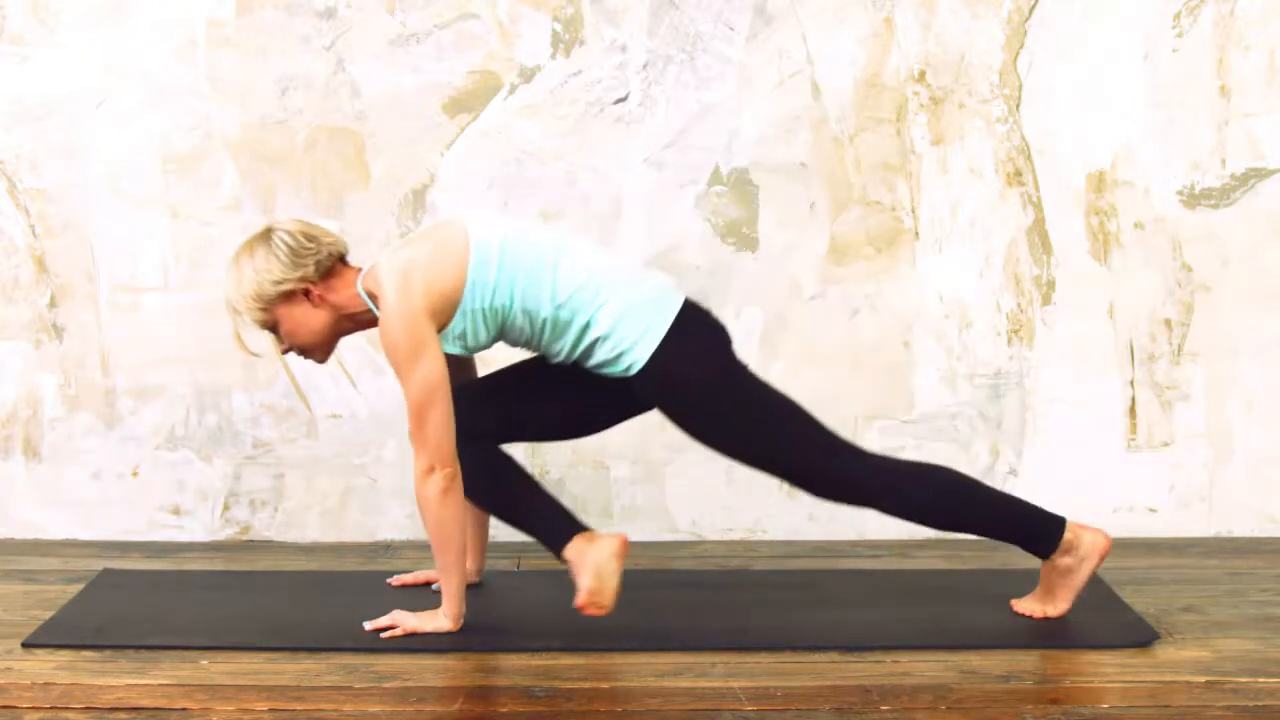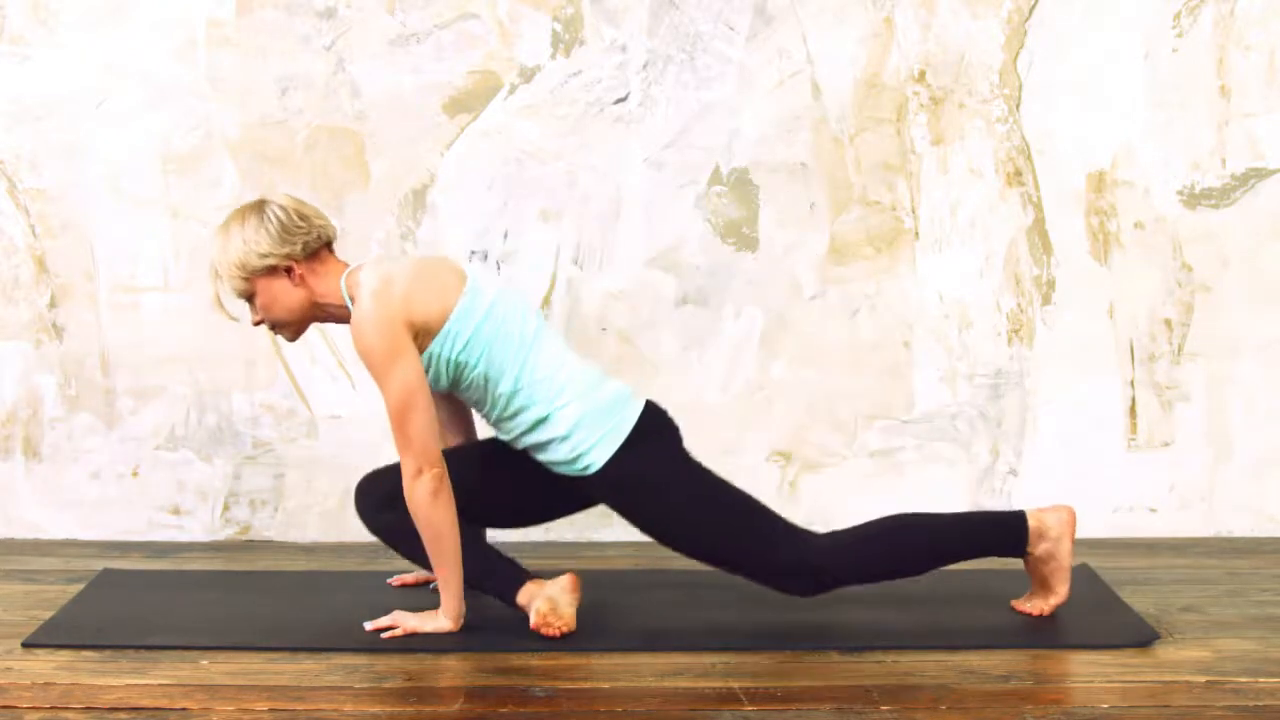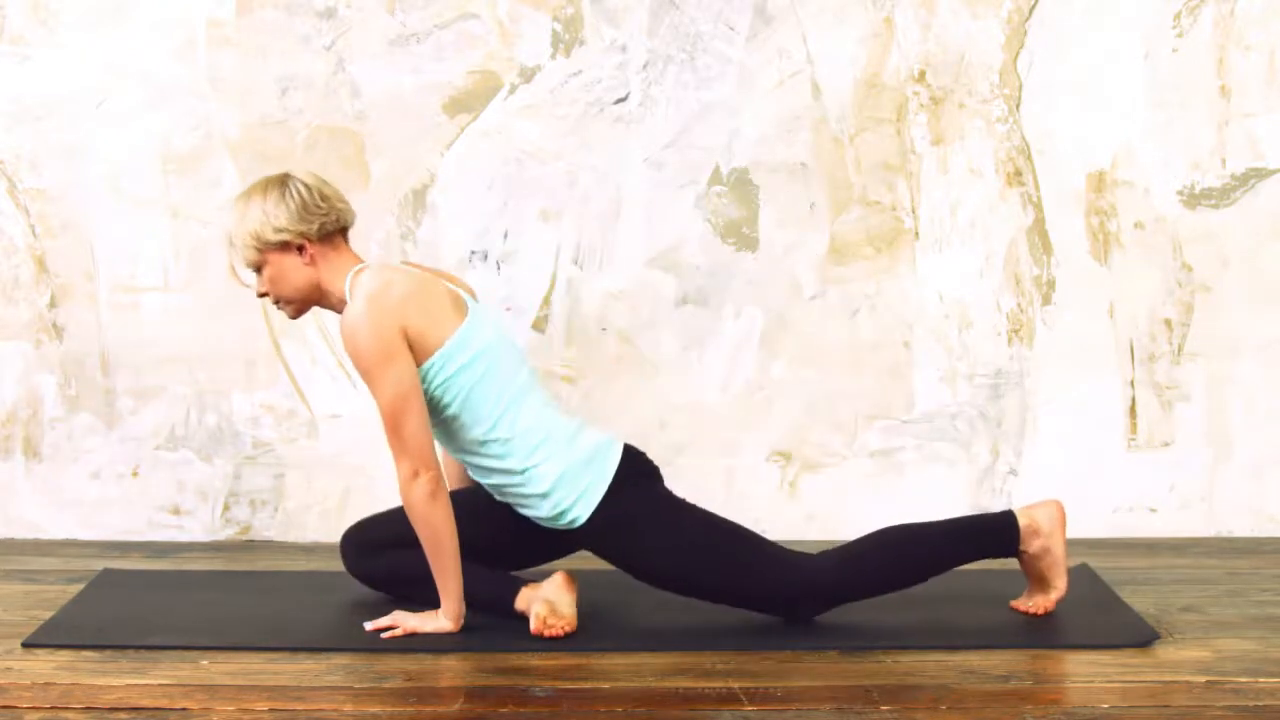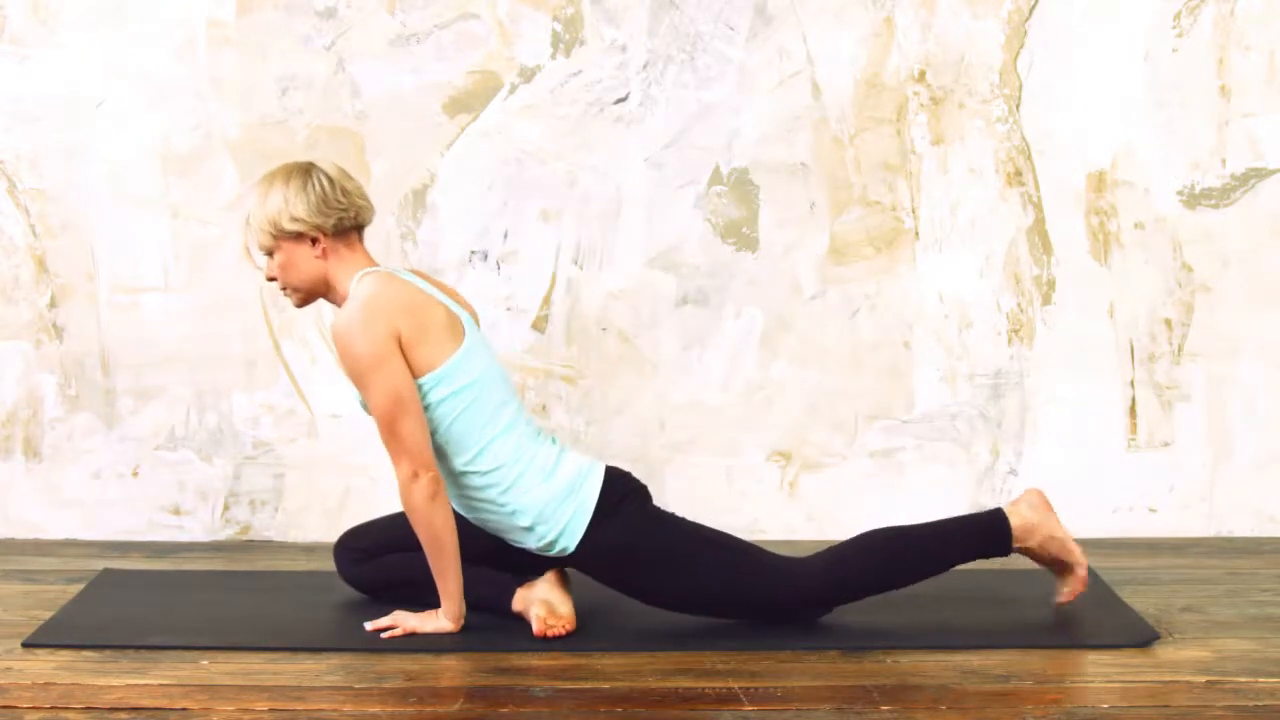
dt=0.4s
person 1, frame 1
left shoulder: (399, 302)
right shoulder: (408, 288)
left elbow: (437, 469)
right elbow: (454, 442)
left wrist: (448, 607)
right wrist: (464, 556)
left hip: (658, 346)
right hip: (622, 352)
left knee: (840, 472)
right knee: (455, 425)
left ankle: (1062, 539)
right ankle: (580, 549)
person 1, frame 2
left shoulder: (375, 309)
right shoulder: (390, 285)
left elbow: (426, 475)
right elbow: (453, 435)
left wrist: (450, 607)
right wrist: (456, 552)
left hip: (611, 451)
right hip: (572, 451)
left knee: (807, 563)
right knee: (377, 501)
left ankle: (1029, 530)
right ankle: (528, 589)
person 1, frame 3
left shoulder: (368, 313)
right shoulder: (403, 281)
left elbow: (418, 472)
left wrist: (451, 607)
right wrist: (468, 564)
left hip: (596, 499)
right hip: (553, 492)
left knee: (807, 585)
right knee: (364, 550)
left ankle: (1020, 529)
person 1, frame 4
left shoulder: (363, 320)
right shoulder: (415, 285)
left elbow: (419, 476)
left wrist: (453, 607)
right wrist: (468, 577)
left hip: (586, 521)
right hip: (567, 501)
left knee: (802, 588)
right knee: (358, 556)
left ankle: (1011, 527)
right ankle: (525, 586)
